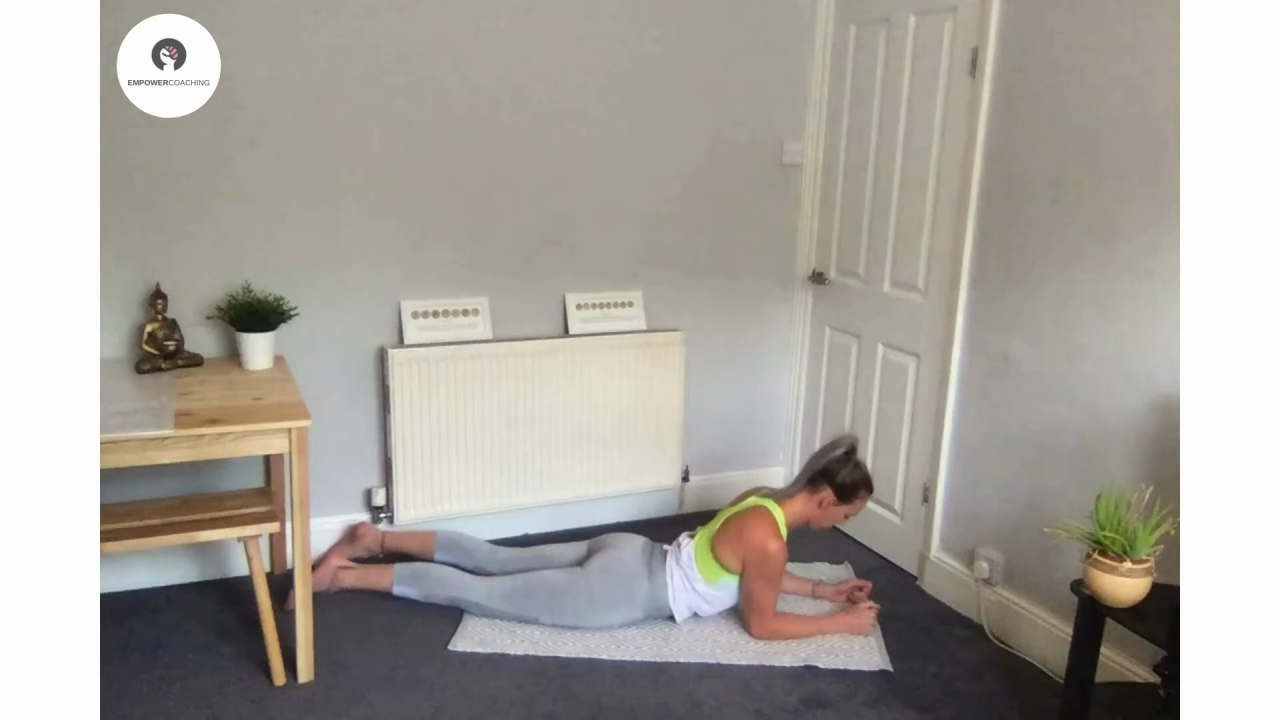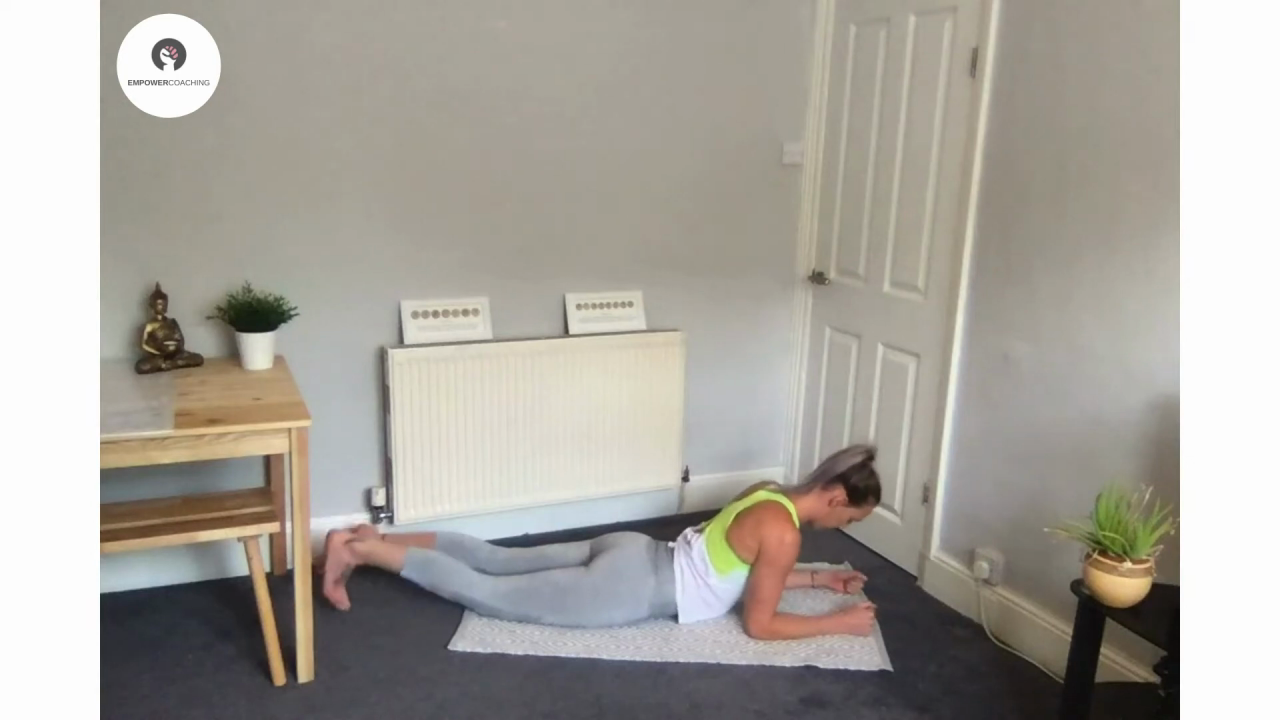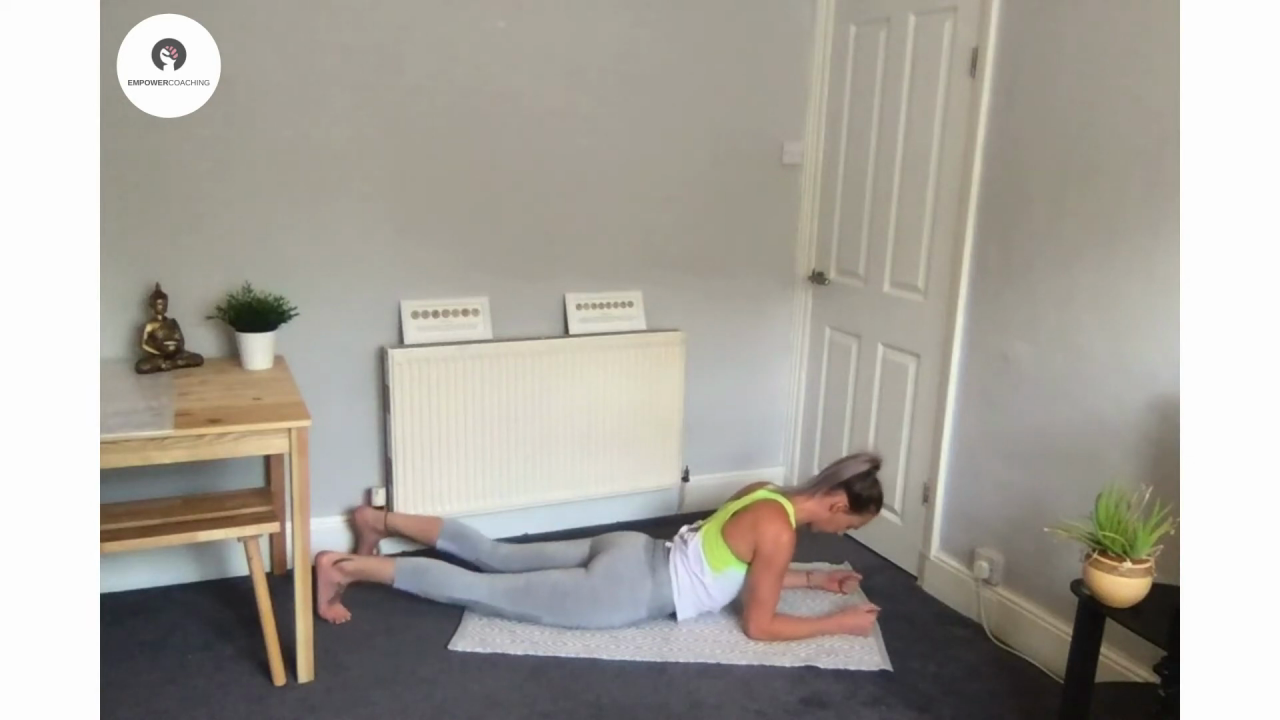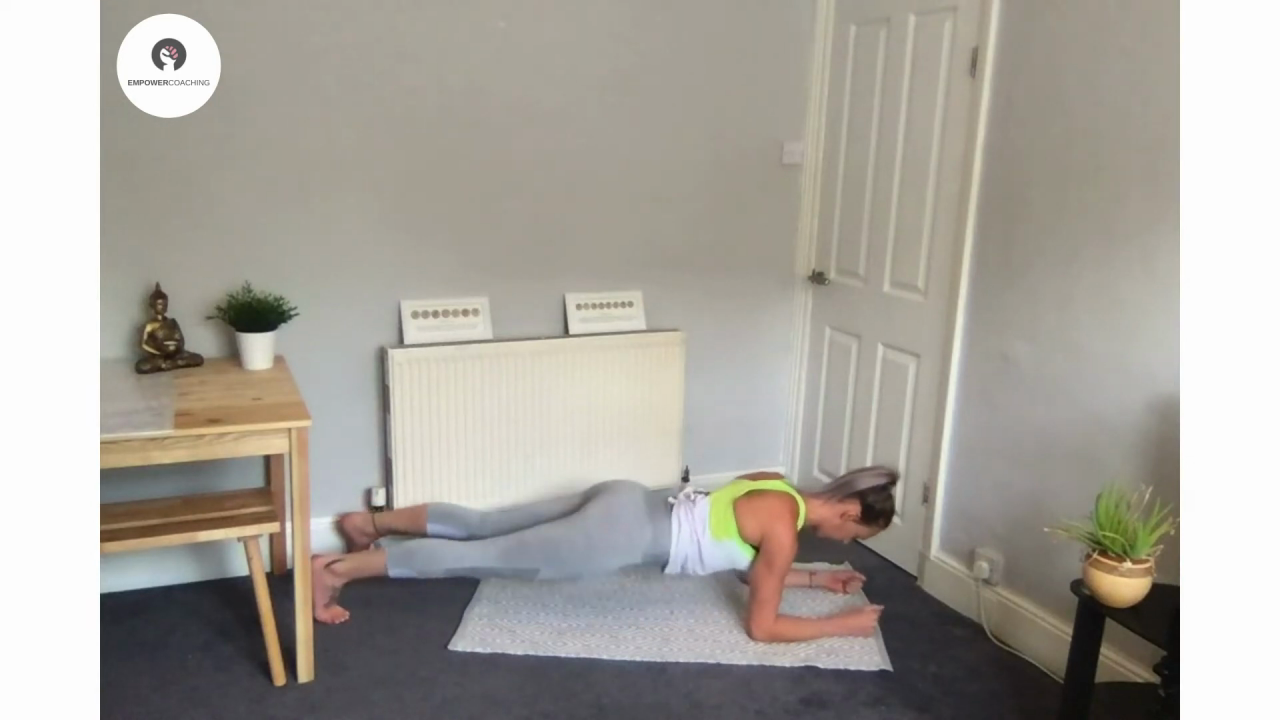
dt=1s
person 1, frame 1
left shoulder: (764, 499)
right shoulder: (768, 539)
left elbow: (749, 570)
right elbow: (761, 624)
left wrist: (821, 587)
right wrist: (840, 622)
left hip: (626, 555)
right hip: (618, 594)
left knee: (494, 561)
right knee: (477, 592)
left ankle: (373, 539)
right ankle: (345, 574)
person 1, frame 2
left shoulder: (769, 493)
right shoulder: (783, 532)
left elbow: (751, 573)
right elbow: (760, 624)
left wrist: (820, 578)
right wrist: (838, 623)
left hip: (629, 553)
right hip: (625, 591)
left knee: (495, 561)
right knee: (483, 593)
left ankle: (372, 539)
right ankle: (354, 550)
person 1, frame 3
left shoulder: (766, 493)
right shoulder: (778, 531)
left elbow: (747, 571)
right elbow: (759, 625)
left wrist: (814, 579)
right wrist: (838, 623)
left hip: (627, 553)
right hip: (624, 592)
left knee: (494, 557)
right knee: (481, 590)
left ankle: (380, 520)
right ankle: (344, 568)
person 1, frame 4
left shoulder: (777, 486)
right shoulder: (784, 528)
left elbow: (749, 567)
right elbow: (762, 626)
left wrist: (818, 578)
right wrist: (842, 624)
left hip: (622, 503)
right hip: (619, 536)
left knee: (478, 526)
right knee: (477, 557)
left ankle: (367, 522)
right ankle: (336, 568)
